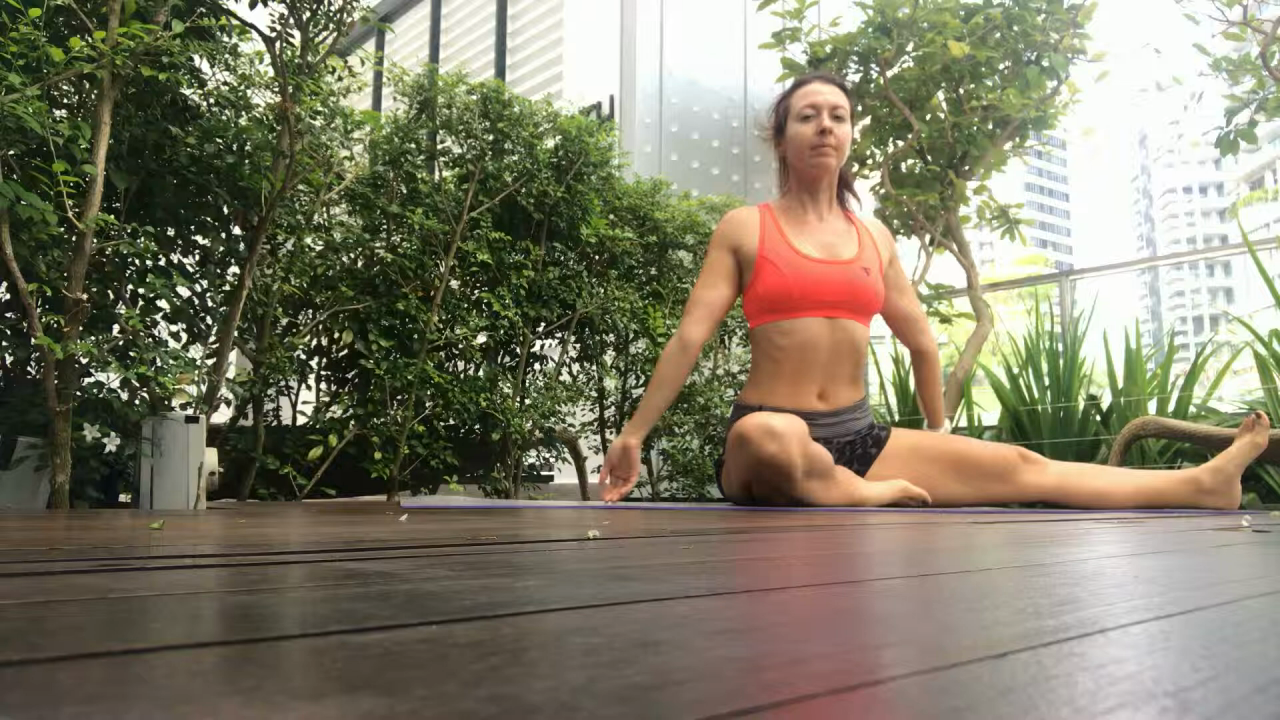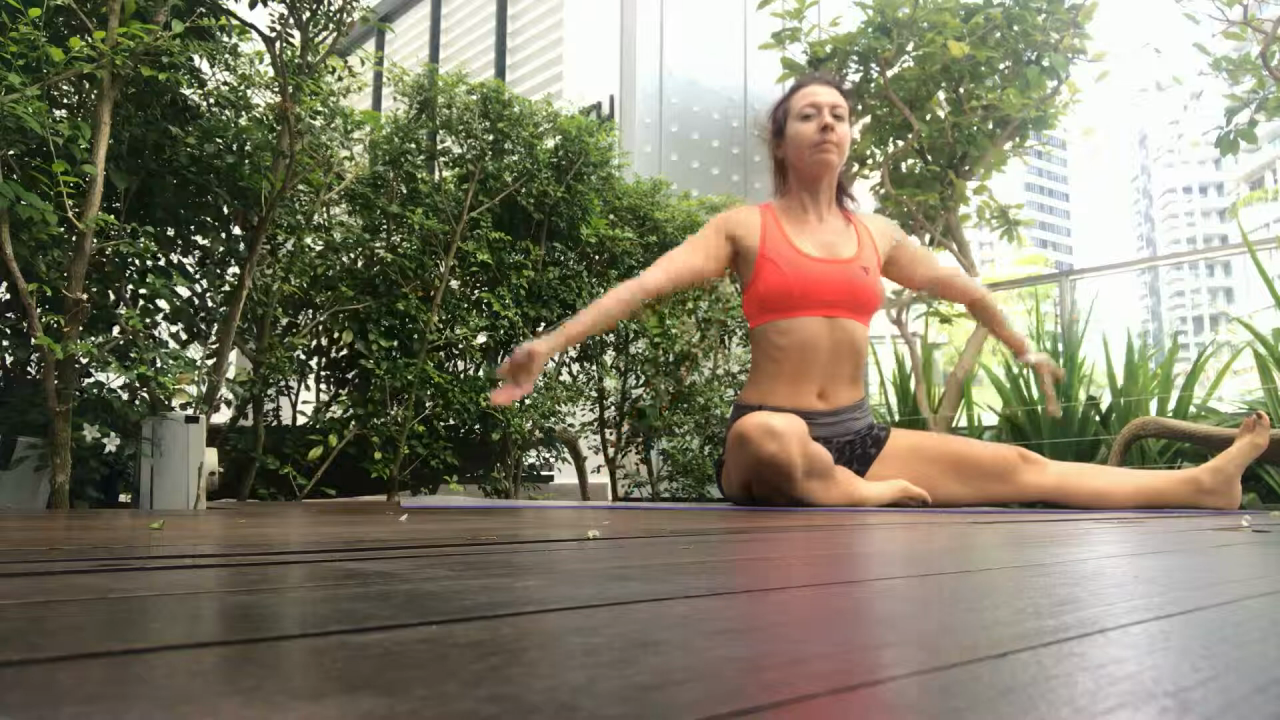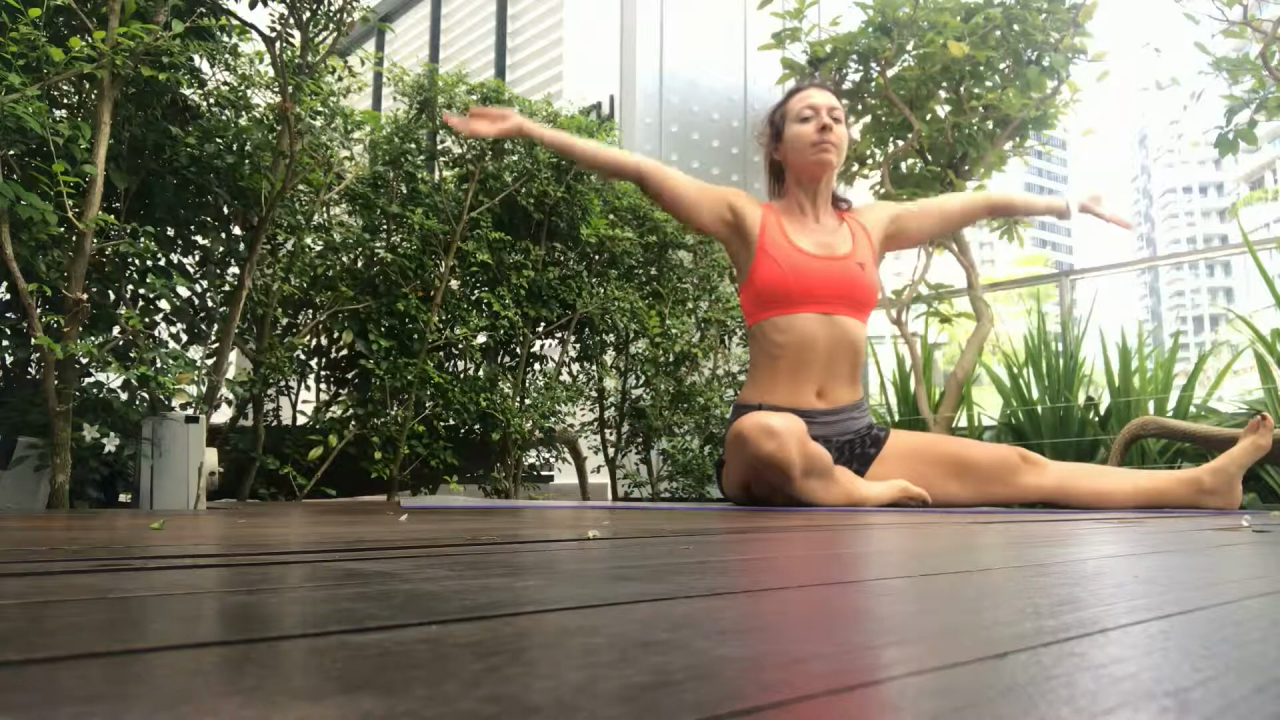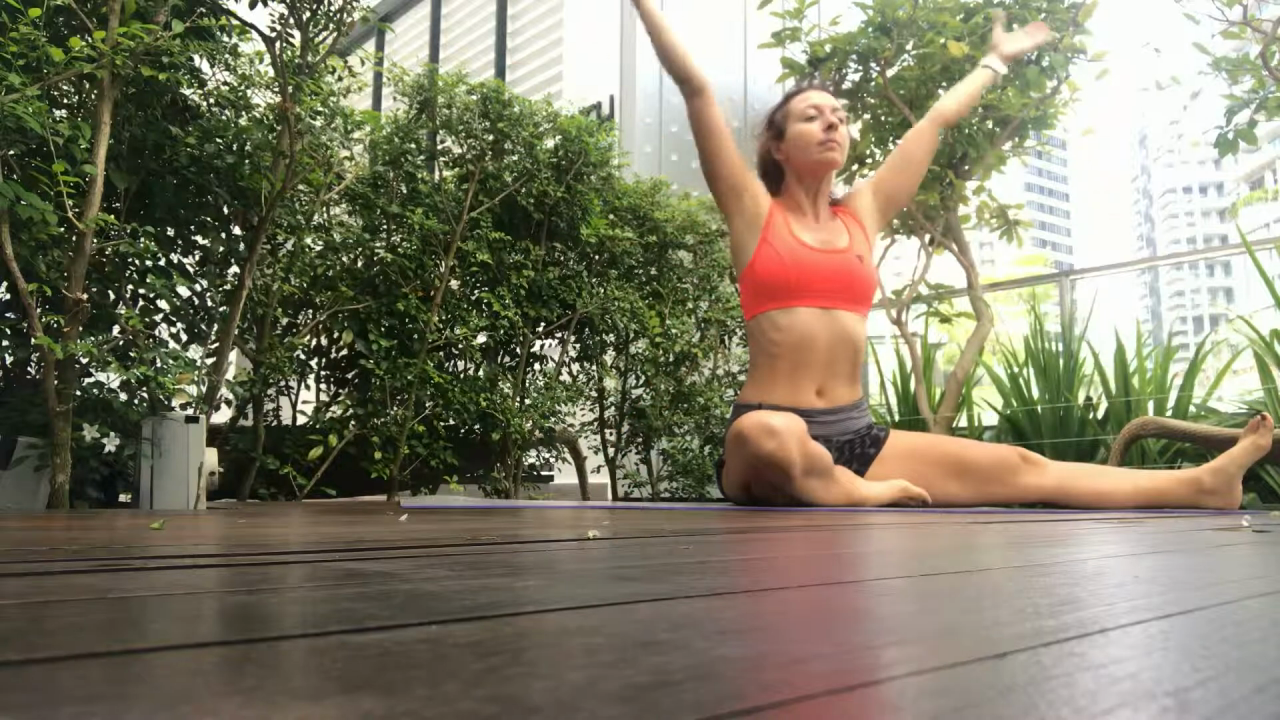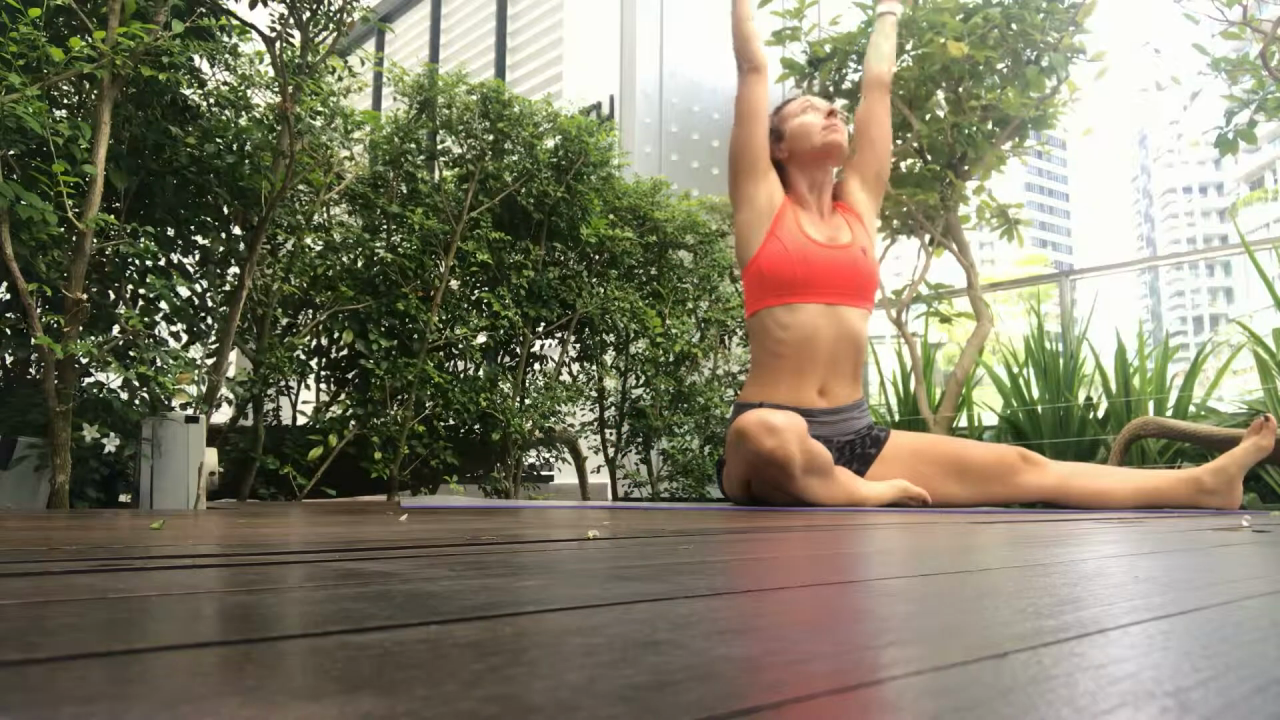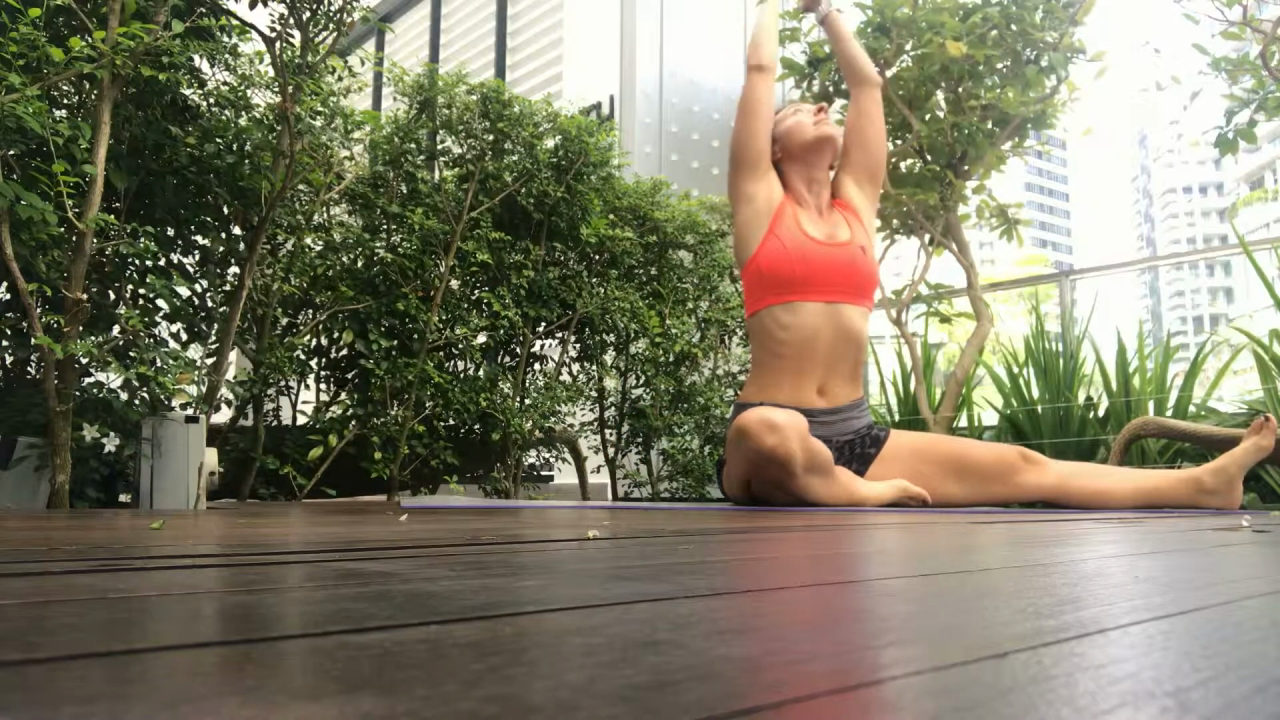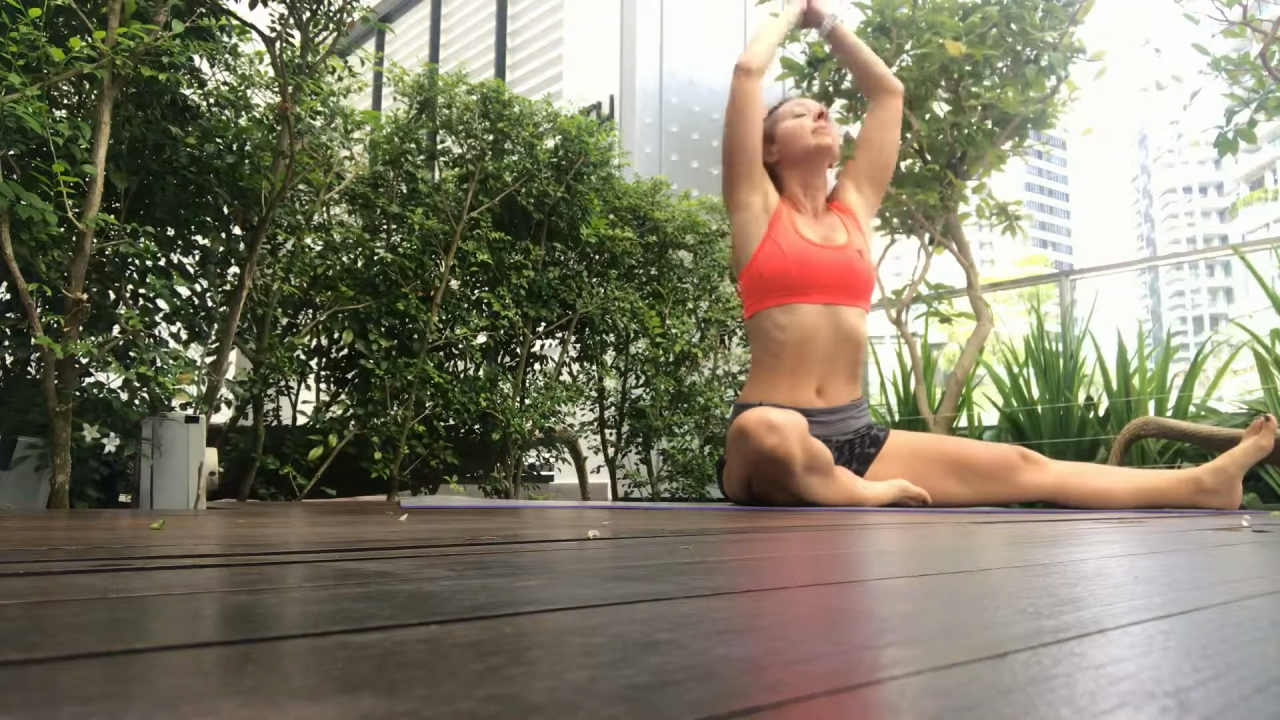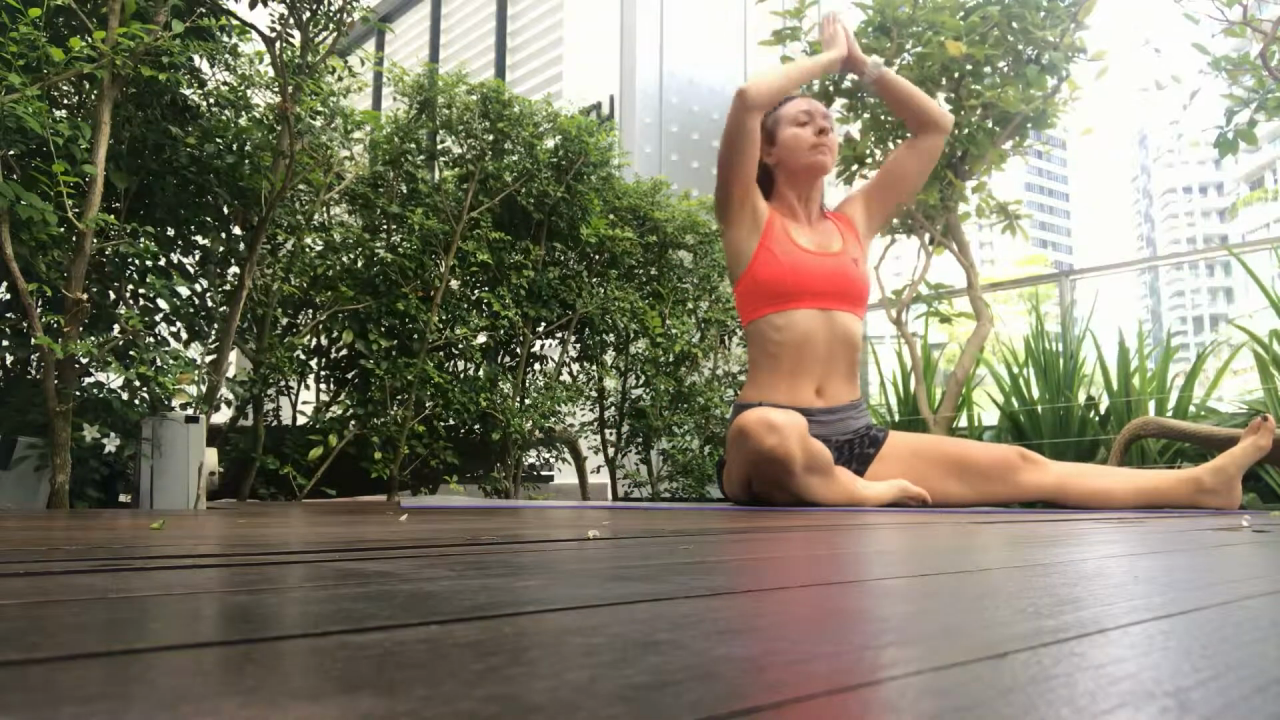
dt=0.3s
person 1, frame 1
left shoulder: (873, 238)
right shoulder: (744, 228)
left elbow: (919, 342)
right elbow: (690, 336)
left wrist: (936, 429)
right wrist: (633, 435)
left hip: (859, 433)
right hip: (767, 439)
left knee: (1020, 466)
right knee: (766, 437)
left ankle: (1199, 485)
right ankle: (867, 498)
person 1, frame 2
left shoulder: (876, 233)
right shoulder: (746, 228)
left elbow: (962, 286)
right elbow: (645, 284)
left wrist: (1026, 350)
right wrist: (552, 342)
left hip: (860, 433)
right hip: (769, 444)
left knee: (1018, 466)
right knee: (769, 436)
left ankle: (1194, 485)
right ankle: (867, 500)
person 1, frame 3
left shoulder: (867, 226)
right shoulder: (743, 218)
left elbow: (969, 206)
right elbow: (637, 168)
left wrist: (1063, 205)
right wrist: (529, 127)
left hip: (857, 435)
right hip: (777, 436)
left knee: (1017, 465)
right knee: (772, 444)
left ankle: (1196, 480)
right ankle: (864, 503)
person 1, frame 4
left shoulder: (861, 215)
right shoulder: (754, 212)
left elbow: (934, 122)
right elbow: (697, 92)
left wrist: (994, 61)
left hip: (857, 436)
right hip: (763, 443)
left knee: (1021, 469)
right knee: (767, 437)
right ankle: (862, 495)
person 1, frame 5
left shoulder: (858, 207)
right shoulder: (762, 205)
left elbow: (877, 85)
right elbow: (753, 71)
left hip: (854, 436)
right hip: (768, 446)
left knee: (1024, 468)
right knee: (766, 433)
right ankle: (860, 497)
person 1, frame 6
left shoulder: (856, 204)
right shoulder: (761, 202)
left elbow: (866, 83)
right elbow: (760, 70)
left hip: (854, 437)
right hip: (770, 441)
left knee: (1024, 468)
right knee: (766, 432)
right ankle: (862, 495)
person 1, frame 7
left shoulder: (853, 212)
right shoulder: (757, 209)
left elbow: (888, 92)
right elbow: (746, 72)
left hip: (852, 434)
right hip: (771, 437)
left knee: (1023, 467)
right knee: (768, 434)
right ankle: (861, 497)
person 1, frame 8
left shoulder: (853, 223)
right shoulder: (750, 220)
left elbow: (935, 126)
right elbow: (748, 99)
left wrist: (860, 63)
right wrist: (829, 58)
left hip: (854, 436)
right hip: (772, 442)
left knee: (1021, 467)
right knee: (768, 431)
right ankle: (861, 495)
